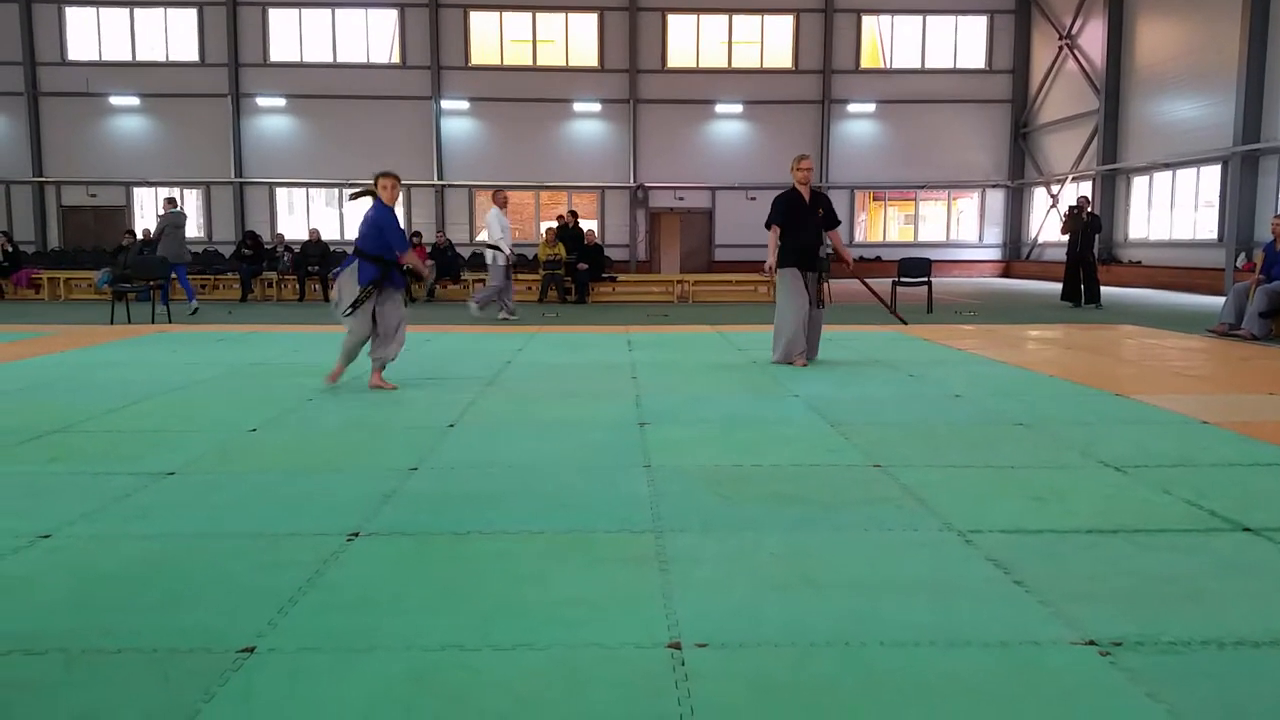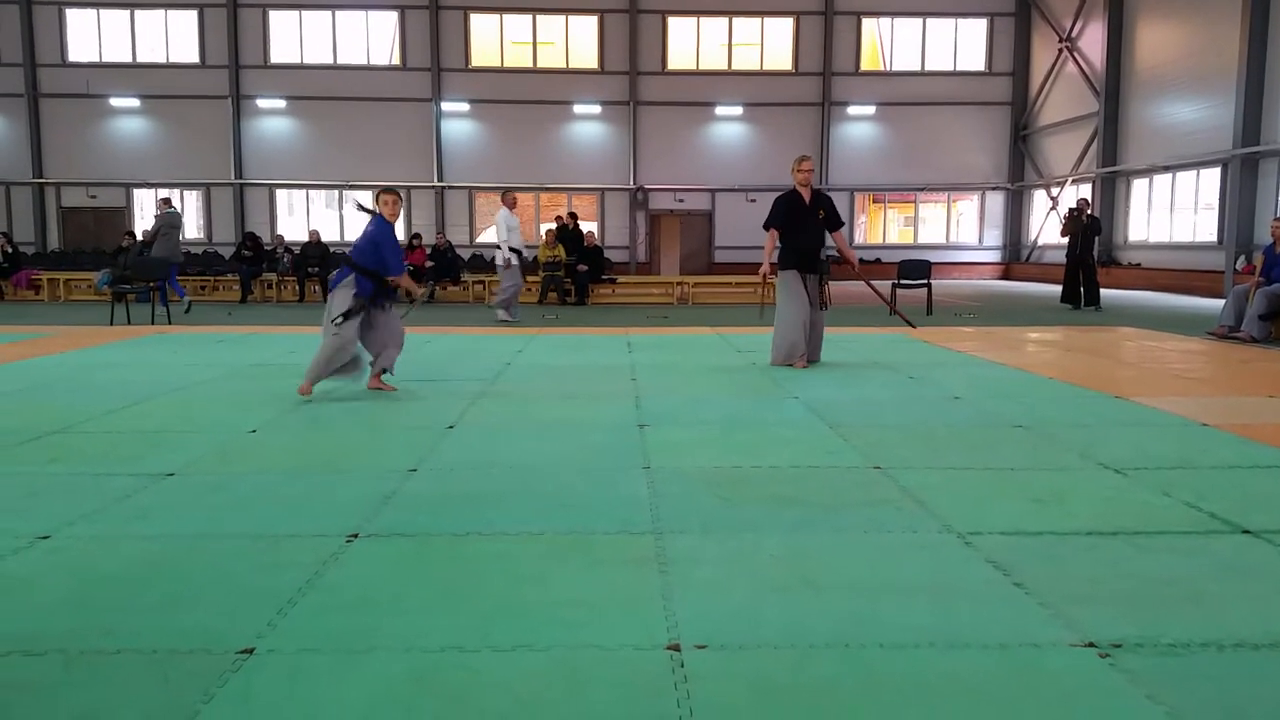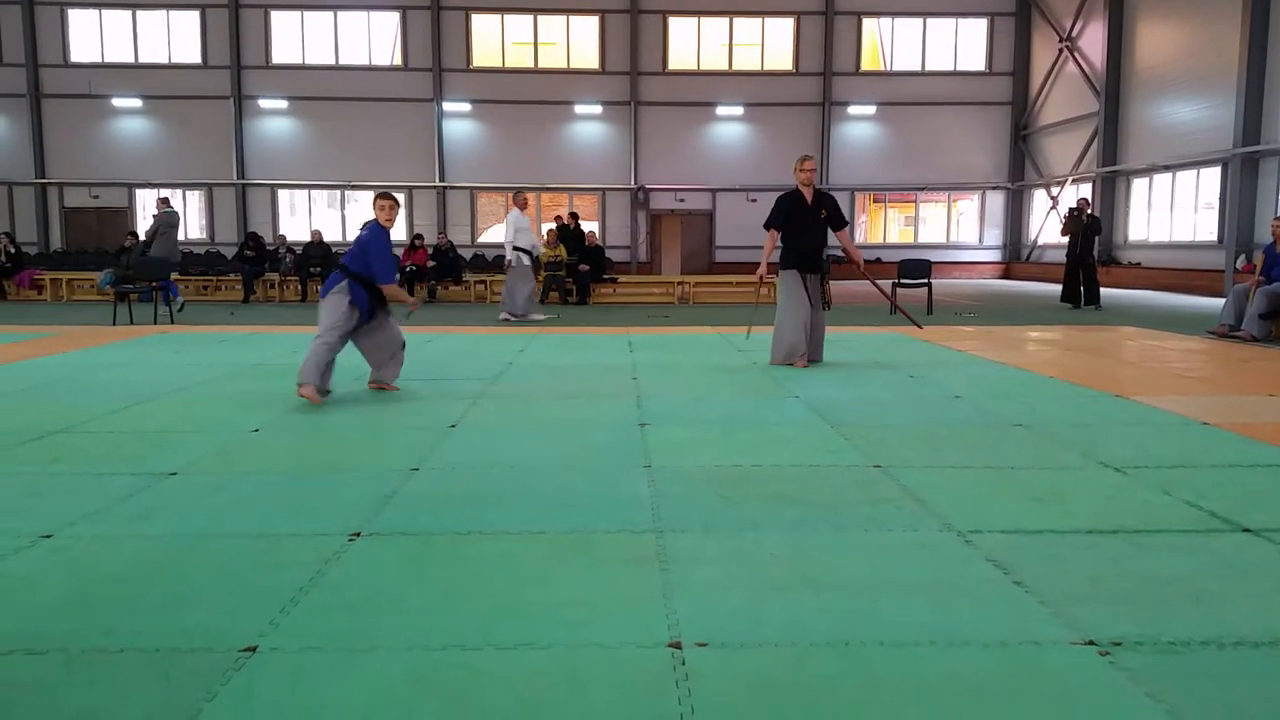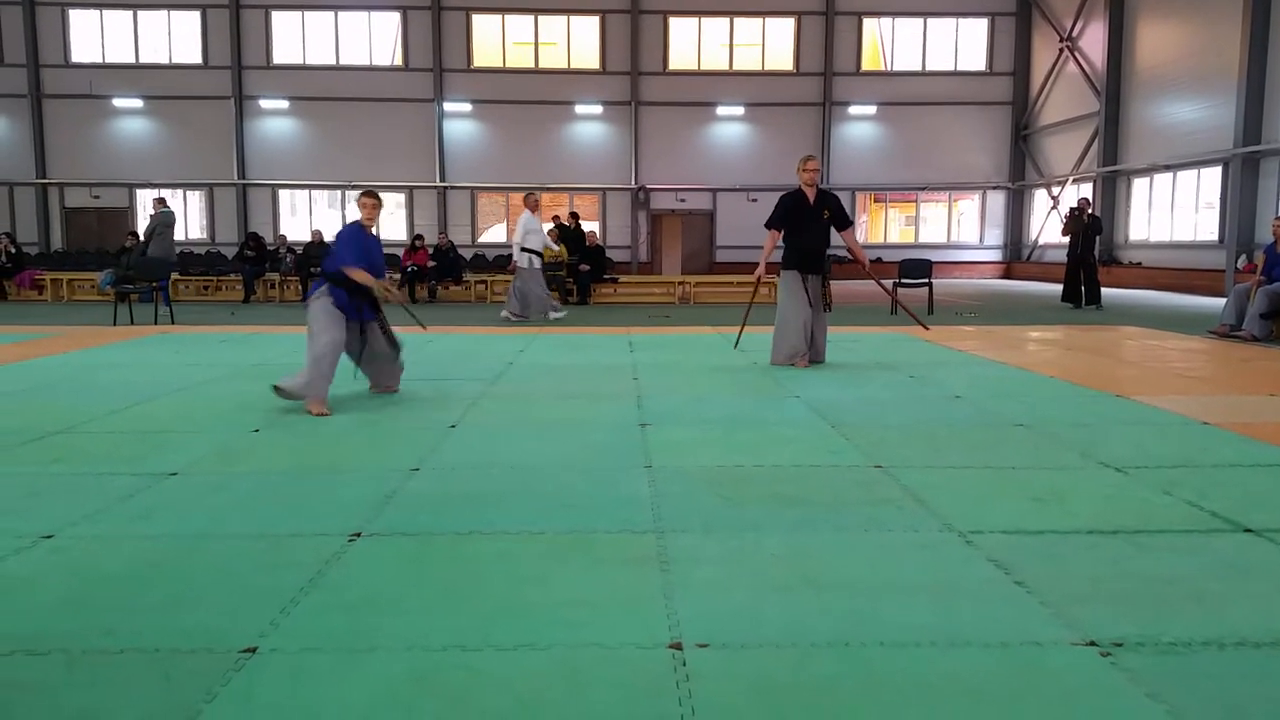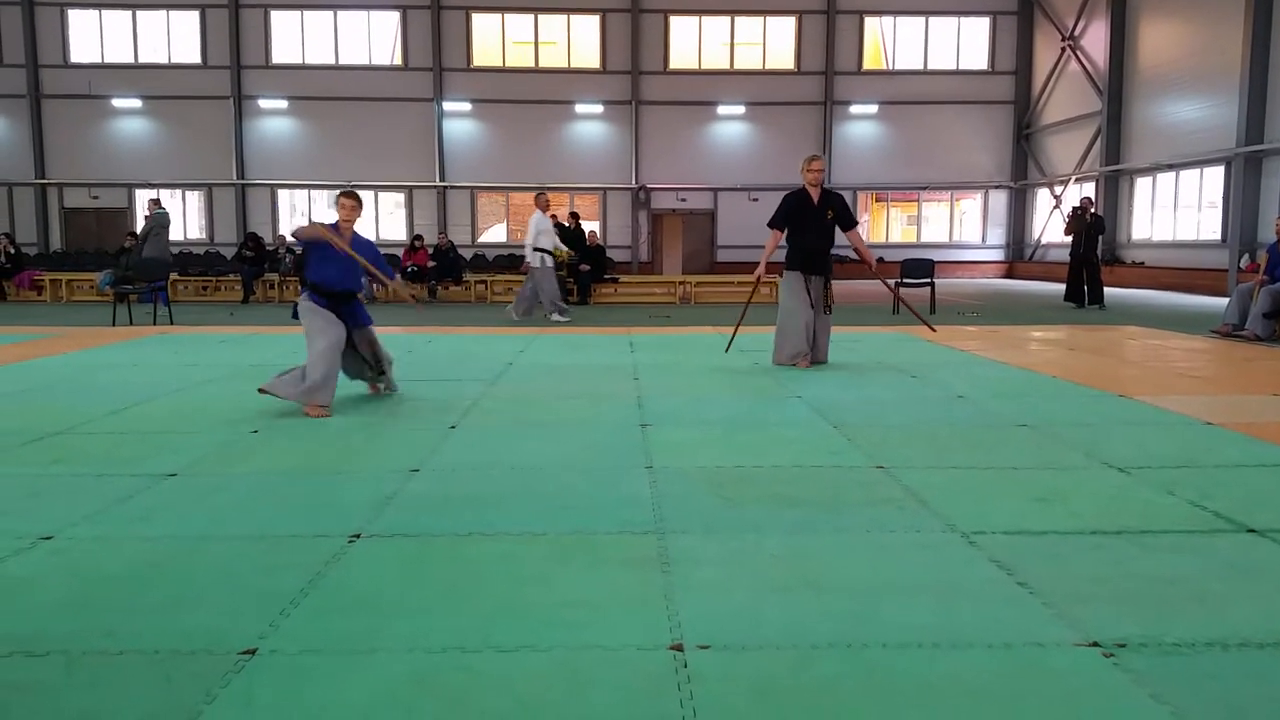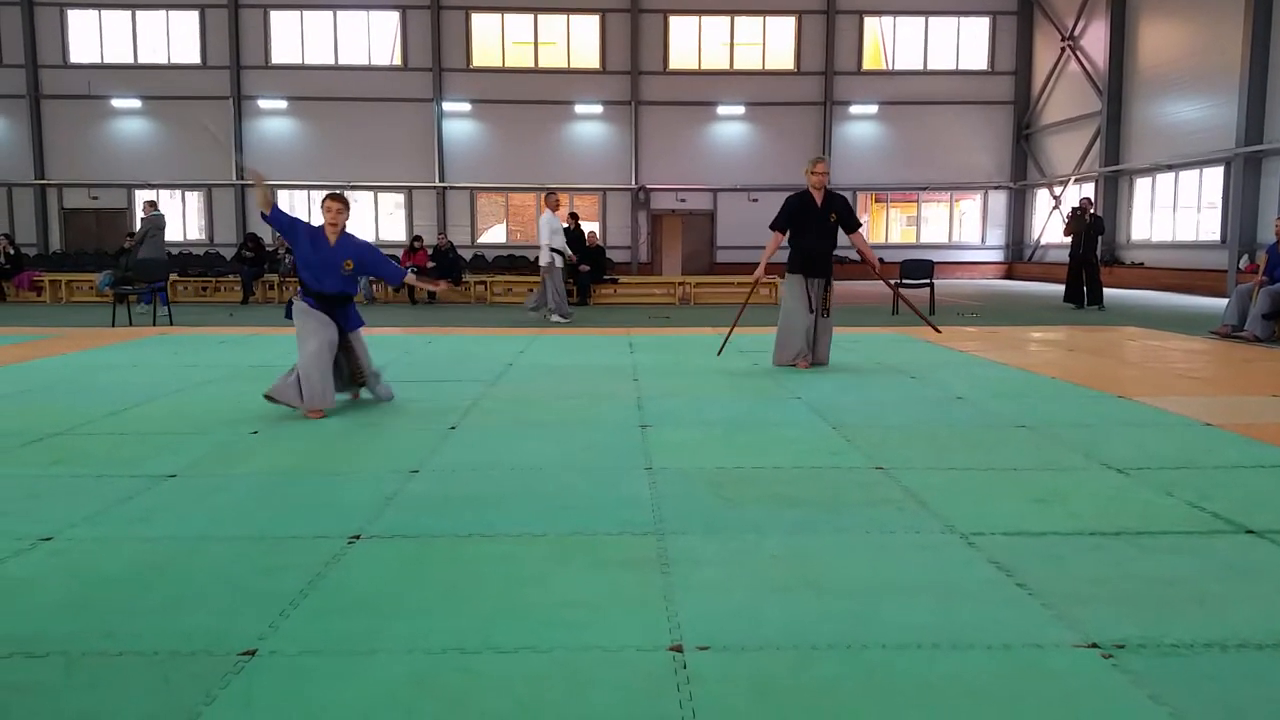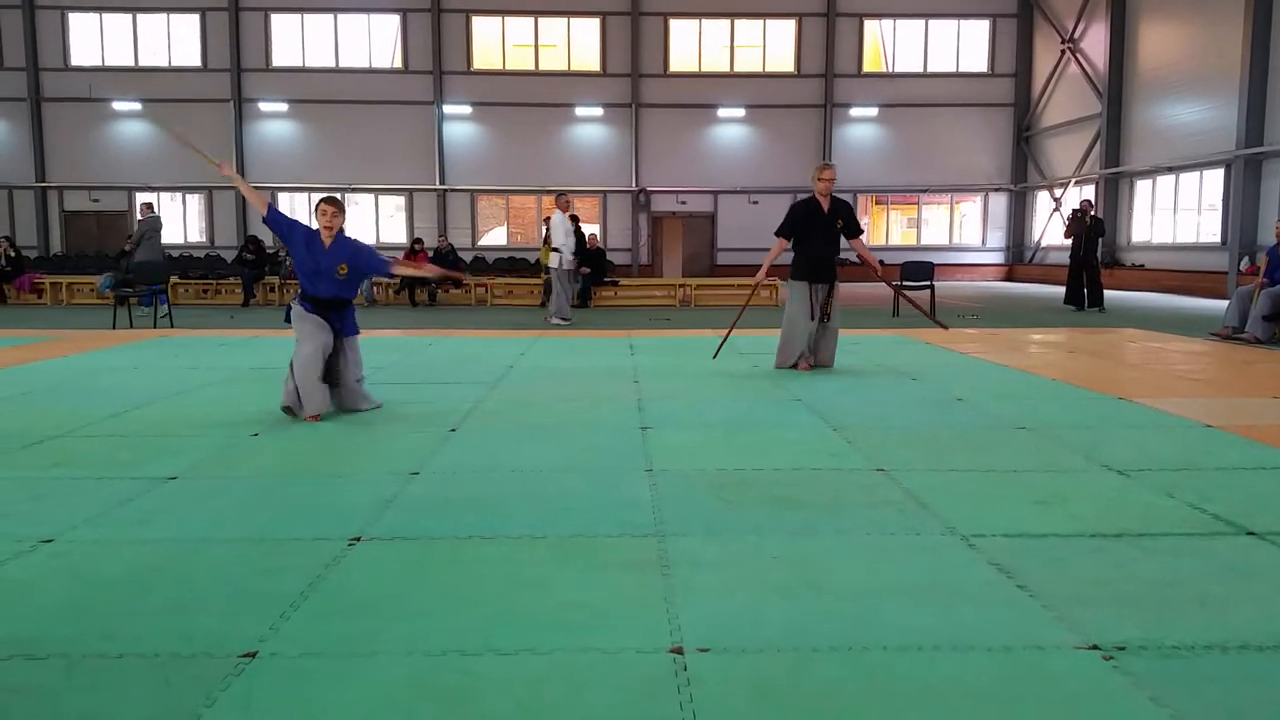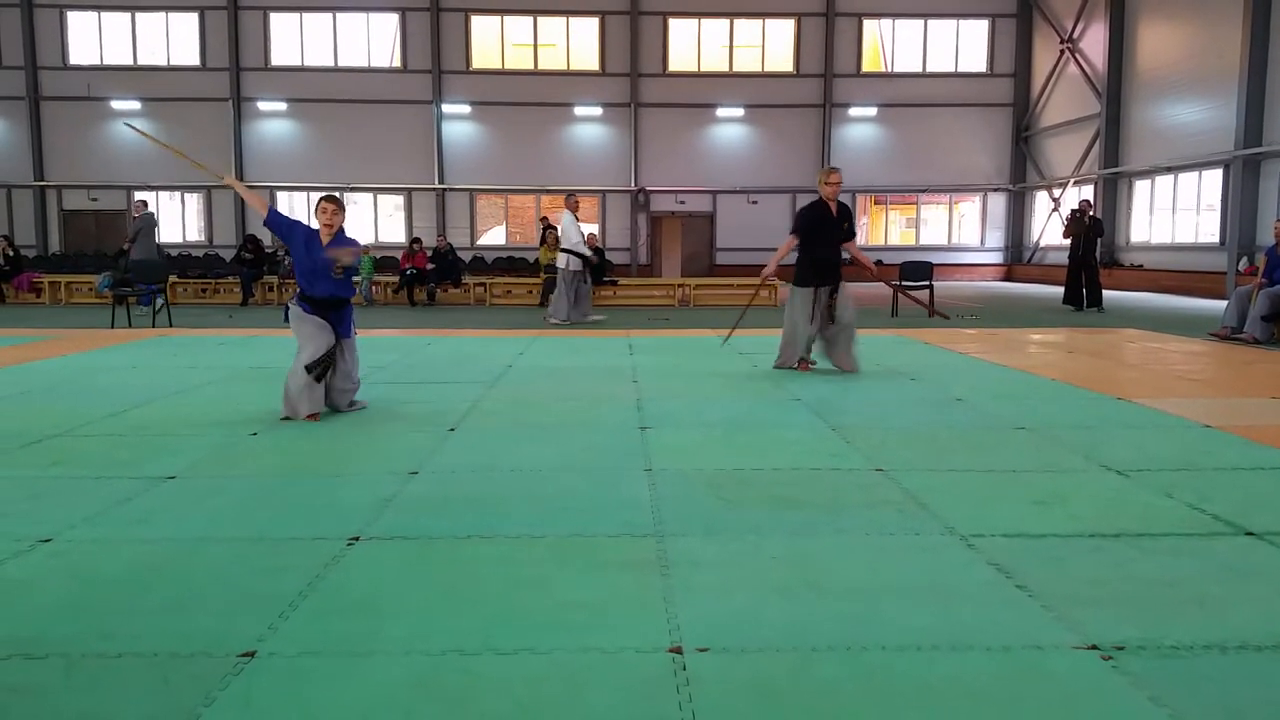
dt=0.1s
person 1, frame 1
left shoulder: (381, 211)
right shoulder: (384, 215)
right elbow: (403, 251)
right wrist: (422, 268)
left hip: (384, 272)
right hip: (362, 272)
left knee: (393, 322)
right knee: (361, 327)
left ankle: (376, 375)
right ankle: (342, 364)
person 1, frame 2
left shoulder: (380, 226)
right shoulder: (384, 231)
right elbow: (395, 275)
right wrist: (416, 289)
left hip: (371, 287)
right hip: (351, 284)
left knee: (392, 331)
right knee: (344, 333)
left ankle: (375, 378)
right ankle: (311, 378)
person 1, frame 3
left shoulder: (376, 233)
right shoulder: (377, 238)
right elbow: (385, 282)
right wrist: (408, 299)
left hip: (365, 295)
right hip: (344, 291)
left knee: (391, 338)
right knee: (331, 336)
left ankle: (378, 379)
right ankle: (308, 385)
person 1, frame 4
left shoulder: (374, 243)
right shoulder: (350, 232)
left elbow: (379, 274)
right elbow: (349, 266)
left wrist: (387, 290)
right wrist: (376, 284)
left hip: (358, 299)
right hip: (331, 294)
left knee: (382, 343)
right knee: (330, 340)
left ankle: (380, 382)
right ankle: (314, 398)
person 1, frame 5
left shoulder: (365, 246)
right shoulder: (321, 234)
left elbow: (386, 273)
right elbow: (299, 233)
right wrist: (314, 231)
left hip: (347, 306)
right hip: (317, 302)
left knee: (369, 350)
right knee: (331, 341)
left ankle: (375, 381)
right ankle: (314, 400)
person 1, frame 6
left shoulder: (358, 247)
right shoulder: (305, 234)
left elbow: (393, 269)
right elbow: (269, 209)
left wrist: (426, 285)
right wrist: (259, 187)
left hip: (342, 310)
right hip: (310, 305)
left knee: (356, 363)
right knee: (319, 343)
left ankle: (350, 384)
right ankle: (313, 401)
person 1, frame 7
left shoulder: (354, 250)
right shoulder: (300, 236)
left elbow: (386, 266)
right elbow: (264, 209)
left wrist: (419, 271)
right wrist: (235, 178)
left hip: (340, 315)
right hip: (307, 310)
right knee: (313, 347)
right ankle: (309, 405)
person 1, frame 8
left shoulder: (349, 246)
right shoulder: (302, 235)
left elbow: (350, 256)
right elbow: (265, 210)
left wrist: (348, 256)
right wrist: (233, 182)
left hip: (338, 314)
right hip: (305, 309)
left knee: (343, 374)
right knee: (319, 346)
left ankle: (340, 399)
right ankle: (307, 405)
person 2, frame 1
left shoulder: (821, 200)
right shoulder: (783, 200)
left elbow: (831, 230)
right elbow: (774, 230)
left wrist: (845, 254)
right wrist: (771, 257)
left hip: (813, 262)
right hip: (790, 262)
left knee: (814, 309)
right knee: (794, 308)
left ankle: (806, 351)
right ankle: (793, 353)
person 2, frame 2
left shoulder: (824, 201)
right shoulder: (784, 202)
left elbow: (835, 231)
right elbow: (772, 233)
left wrist: (850, 255)
right wrist: (767, 262)
left hip: (815, 263)
right hip: (791, 264)
left knee: (815, 311)
right knee: (795, 310)
left ankle: (808, 353)
right ankle: (794, 355)
person 2, frame 3
left shoulder: (827, 201)
right shoulder: (785, 201)
left elbow: (840, 230)
right elbow: (773, 234)
left wrist: (855, 255)
right wrist: (764, 263)
left hip: (816, 263)
right hip: (792, 264)
left knee: (816, 311)
right knee: (795, 310)
left ankle: (810, 353)
right ankle: (794, 354)
person 2, frame 4
left shoulder: (830, 201)
right shoulder: (788, 201)
left elbow: (845, 230)
right elbow: (774, 234)
left wrist: (860, 255)
right wrist: (763, 263)
left hip: (818, 264)
right hip: (794, 264)
left knee: (818, 312)
right knee: (795, 311)
left ankle: (812, 354)
right ankle: (795, 355)
person 2, frame 5
left shoulder: (835, 200)
right shoulder: (792, 200)
left elbow: (850, 230)
right elbow: (776, 233)
left wrist: (867, 255)
right wrist: (763, 263)
left hip: (822, 264)
right hip: (797, 265)
left knee: (821, 313)
right knee: (797, 312)
left ankle: (815, 355)
right ankle: (797, 355)
person 2, frame 6
left shoulder: (839, 202)
right shoulder: (794, 202)
left elbow: (854, 233)
right elbow: (778, 234)
left wrist: (871, 257)
right wrist: (762, 264)
left hip: (824, 267)
right hip: (799, 267)
left knee: (823, 316)
right knee: (798, 314)
left ankle: (816, 355)
right ankle: (798, 355)
person 2, frame 7
left shoulder: (843, 208)
right shoulder: (800, 209)
left elbow: (854, 239)
right elbow: (782, 241)
left wrist: (872, 260)
right wrist: (764, 268)
left hip: (828, 273)
right hip: (803, 273)
left knee: (828, 321)
right knee: (802, 320)
left ankle: (819, 357)
right ankle: (800, 357)
person 2, frame 8
left shoulder: (846, 212)
right shoulder: (810, 211)
right elbow: (792, 240)
left wrist: (865, 261)
right wrist: (773, 264)
left hip: (831, 274)
right hip: (807, 275)
left knee: (845, 318)
right knee: (804, 323)
left ankle: (840, 357)
right ankle: (799, 357)
